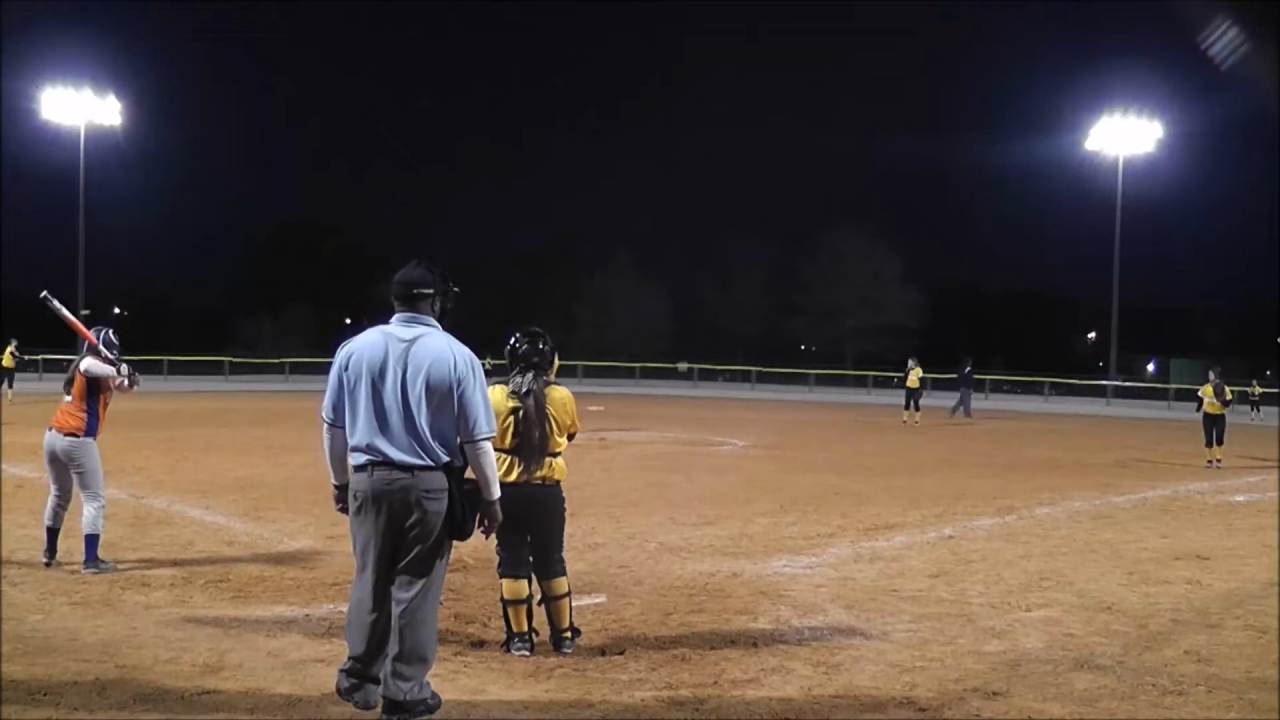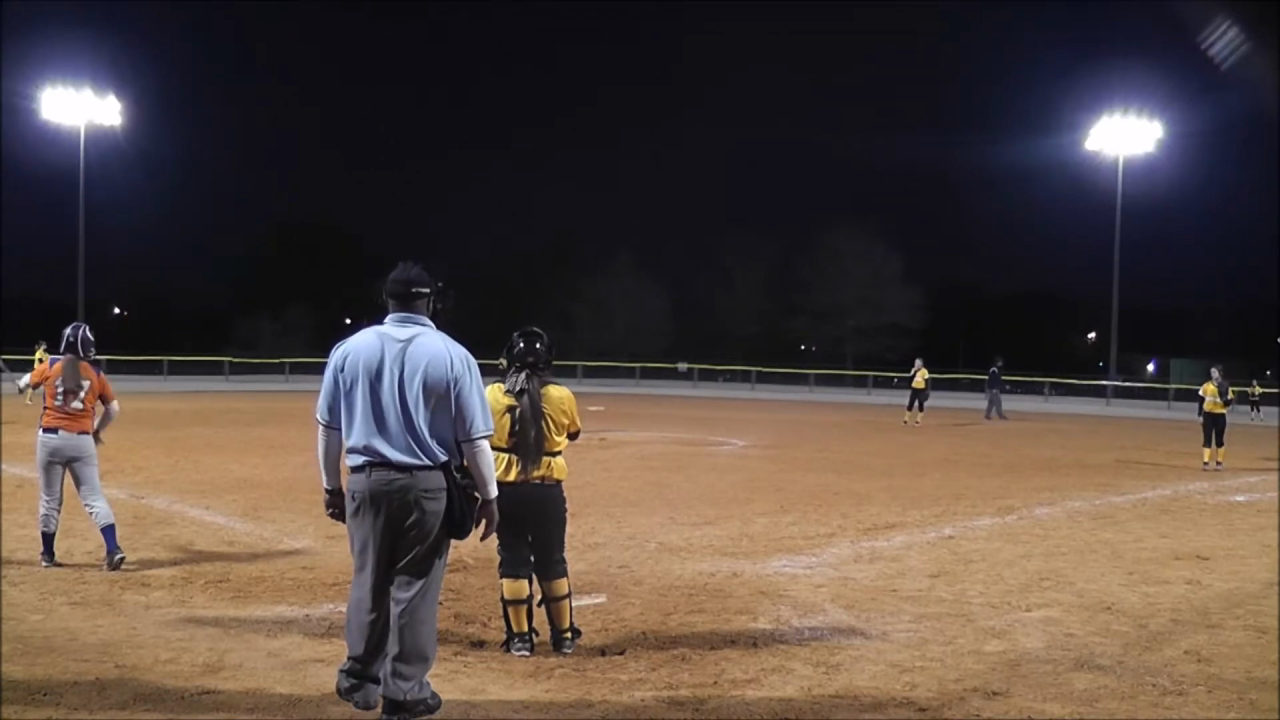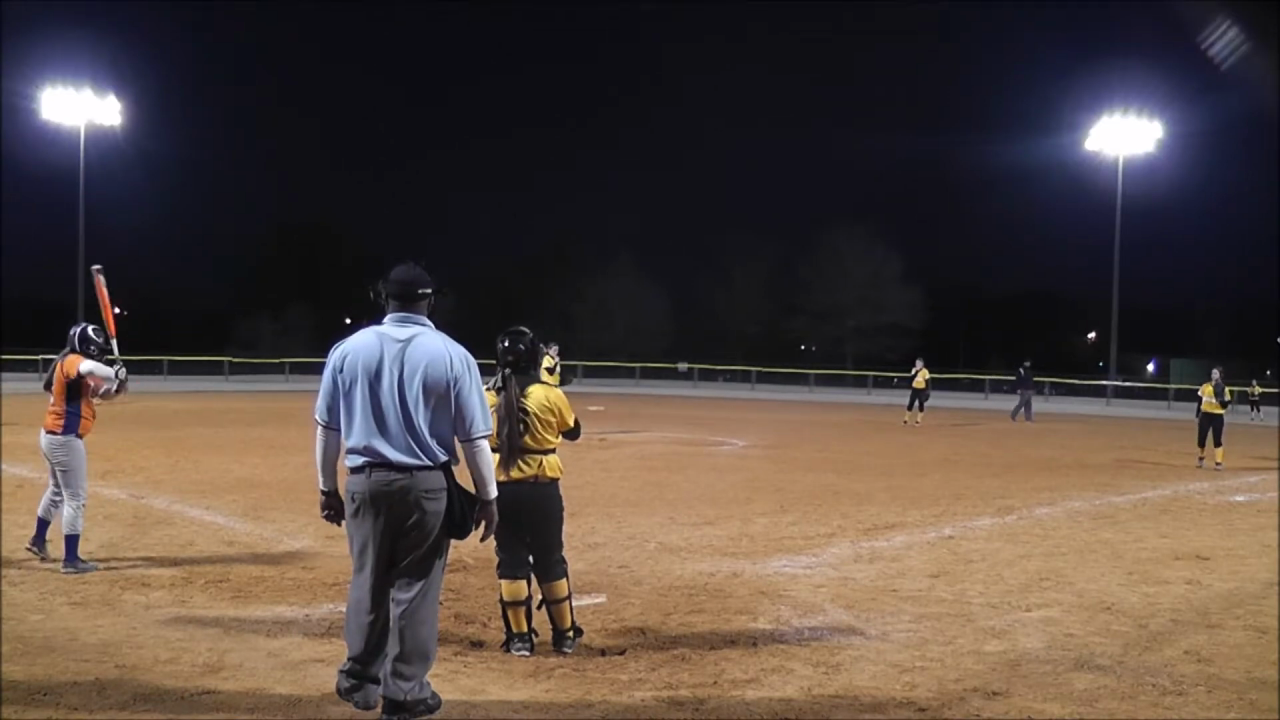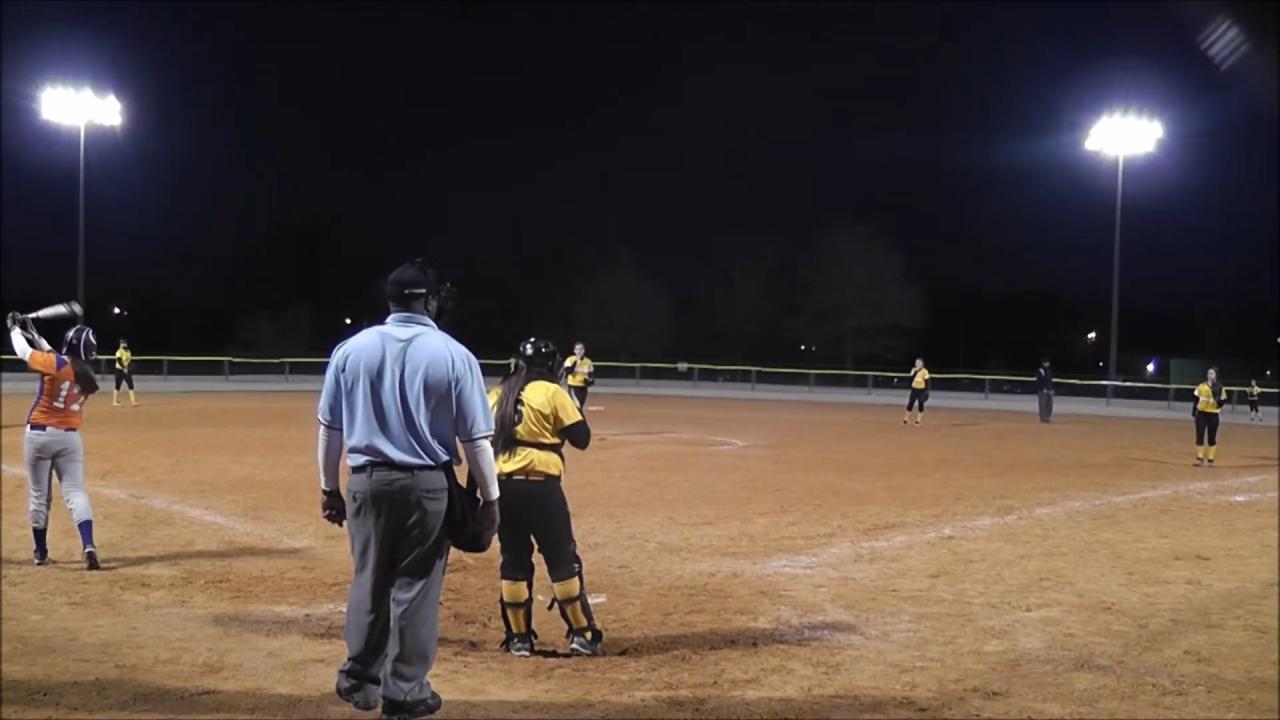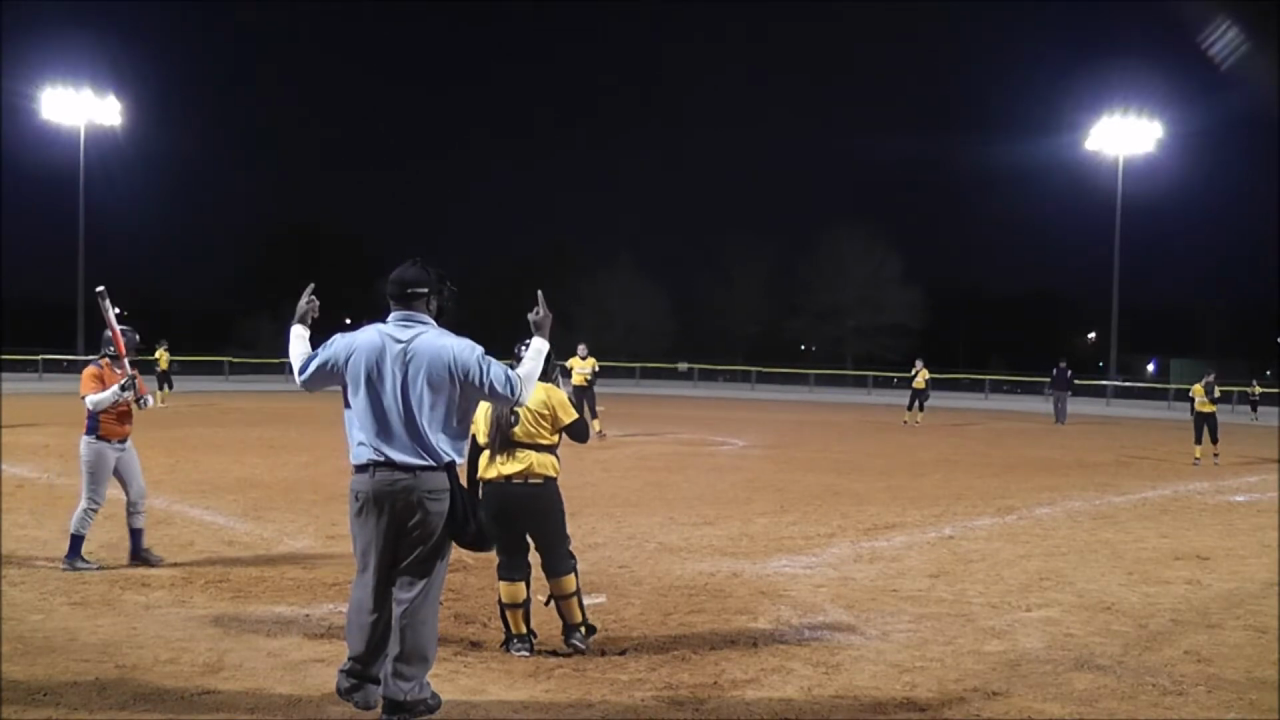
dt=1s
person 1, frame 1
left shoulder: (354, 348)
right shoulder: (457, 356)
left elbow: (333, 427)
right elbow: (477, 439)
left wrist: (341, 482)
right wrist: (491, 497)
left hip: (370, 481)
right hip: (429, 486)
left knee: (370, 582)
right knee: (416, 587)
left ankle: (361, 680)
person 1, frame 2
left shoulder: (349, 349)
right shoulder: (452, 355)
left elbow: (329, 428)
right elbow: (474, 438)
left wrist: (332, 487)
right wrist: (488, 496)
left hip: (367, 482)
right hip: (427, 485)
left knee: (368, 582)
right knee: (414, 587)
left ankle: (360, 681)
person 1, frame 3
left shoulder: (348, 349)
right shoulder: (451, 354)
left elbow: (327, 428)
right elbow: (474, 438)
left wrist: (328, 488)
right wrist: (488, 497)
left hip: (366, 482)
right hip: (426, 485)
left knee: (368, 583)
right knee: (415, 587)
left ankle: (360, 681)
person 1, frame 4
left shoulder: (352, 349)
right shoulder: (454, 355)
left elbow: (329, 428)
right elbow: (476, 439)
left wrist: (329, 487)
right wrist: (490, 497)
left hip: (367, 482)
right hip: (428, 485)
left knee: (369, 582)
right knee: (416, 587)
left ankle: (360, 682)
person 1, frame 5
left shoulder: (354, 345)
right shoulder: (456, 350)
left elbow: (304, 374)
right elbow: (517, 391)
left wrist: (299, 325)
right wrist: (541, 338)
left hip: (371, 480)
right hip: (430, 483)
left knee: (370, 581)
right knee: (417, 586)
left ankle: (361, 681)
person 2, frame 1
left shoulder: (494, 396)
right shoulder: (562, 397)
left hip: (506, 490)
right hip: (547, 491)
left knee: (513, 562)
right knee: (551, 562)
left ankle: (520, 637)
right ankle: (564, 635)
person 2, frame 2
left shoulder: (493, 394)
right shoulder: (562, 396)
right elbow: (574, 433)
left hip: (506, 490)
right hip: (547, 491)
left knee: (513, 561)
right knee: (552, 561)
left ankle: (520, 637)
right ankle: (563, 635)
person 2, frame 3
left shoulder: (487, 396)
right shoulder: (550, 395)
right elbow: (573, 432)
left hip: (501, 489)
right hip: (542, 489)
left knee: (511, 562)
right knee: (551, 561)
left ankle: (519, 638)
right ankle: (565, 634)
person 2, frame 4
left shoulder: (496, 396)
right shoulder: (551, 392)
right elbow: (581, 438)
right wrist: (572, 408)
left hip: (500, 487)
right hip: (539, 486)
left knee: (514, 561)
right knee: (562, 559)
left ankle: (519, 638)
right ankle: (582, 633)
person 2, frame 5
left shoulder: (487, 399)
right shoulder: (548, 393)
left elbow: (474, 451)
right elbow: (581, 433)
right wrist: (564, 396)
left hip: (494, 489)
right hip: (537, 486)
left knee: (510, 562)
right knee: (558, 557)
left ankle: (518, 638)
right ankle: (577, 630)
person 3, frame 1
left shoulder: (82, 363)
right shoulder: (94, 365)
left elbow: (117, 384)
right elbow: (88, 367)
left wrist: (125, 377)
right wrist: (118, 372)
left hip: (54, 437)
right hip: (79, 442)
left knee: (59, 496)
right knee: (94, 501)
left ankle: (50, 552)
right ankle: (91, 560)
person 3, frame 2
left shoulder: (51, 366)
right shoulder: (96, 375)
left elbow: (27, 383)
right elbow: (113, 408)
left wrist: (21, 385)
right wrist: (99, 430)
left hip: (50, 438)
right hip: (81, 441)
left knee: (49, 500)
right knee: (94, 497)
left ankle: (47, 555)
right ankle: (113, 549)
person 3, frame 3
left shoulder: (86, 372)
right shoulder: (70, 362)
left elbow: (104, 393)
right elbow: (89, 367)
left wrist: (119, 384)
right wrist: (114, 373)
left hip: (52, 437)
right hip: (64, 439)
left knee: (57, 490)
right knee: (75, 499)
left ankle: (38, 541)
right ankle: (71, 560)
person 3, frame 4
left shoulder: (56, 364)
right shoulder: (87, 374)
left elbow: (23, 351)
left wrist: (15, 328)
right wrist: (35, 335)
left hip: (38, 435)
right hip: (69, 438)
left knee: (39, 495)
right knee: (76, 492)
left ankle: (40, 552)
right ankle: (88, 544)
person 3, frame 5
left shoulder: (128, 372)
right shoulder: (94, 371)
left elbow: (146, 401)
right elbow: (93, 404)
left wrist: (143, 398)
right wrist: (119, 388)
left hip: (124, 444)
right hip: (98, 445)
left knee: (138, 495)
right knee: (92, 501)
left ankle: (138, 552)
right ankle: (72, 557)
